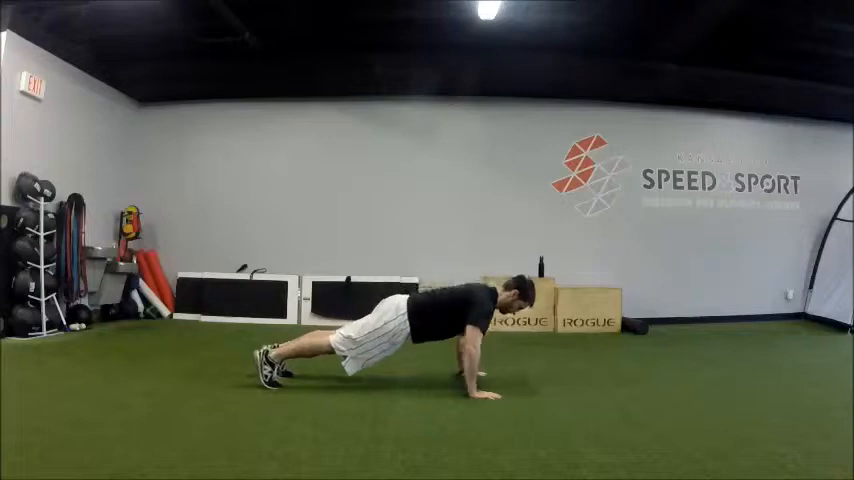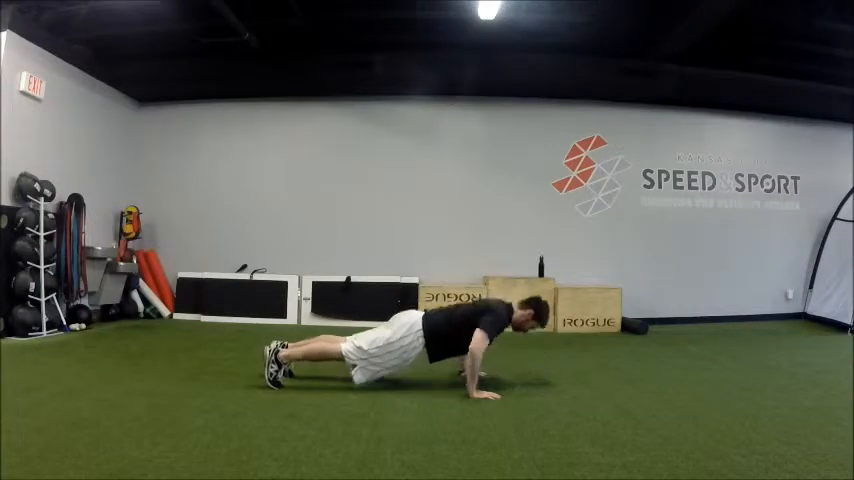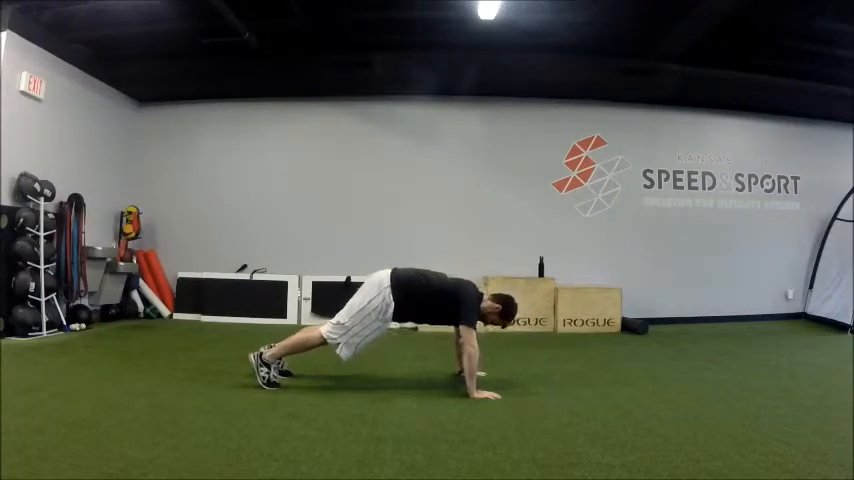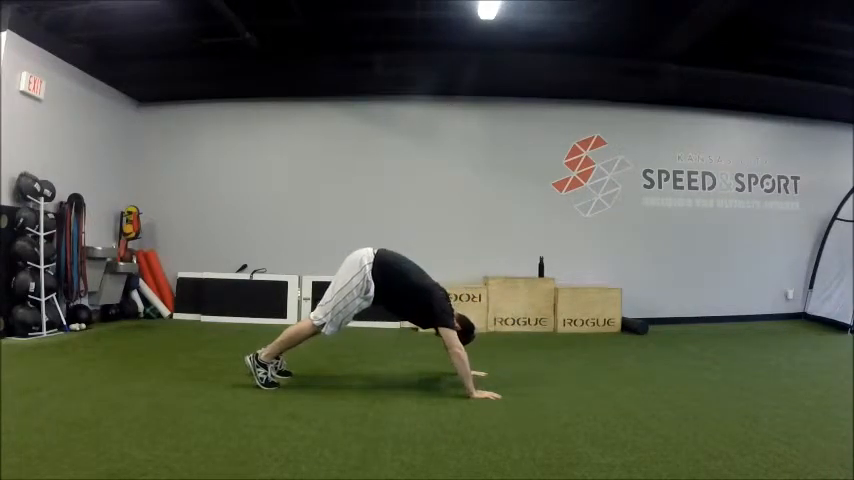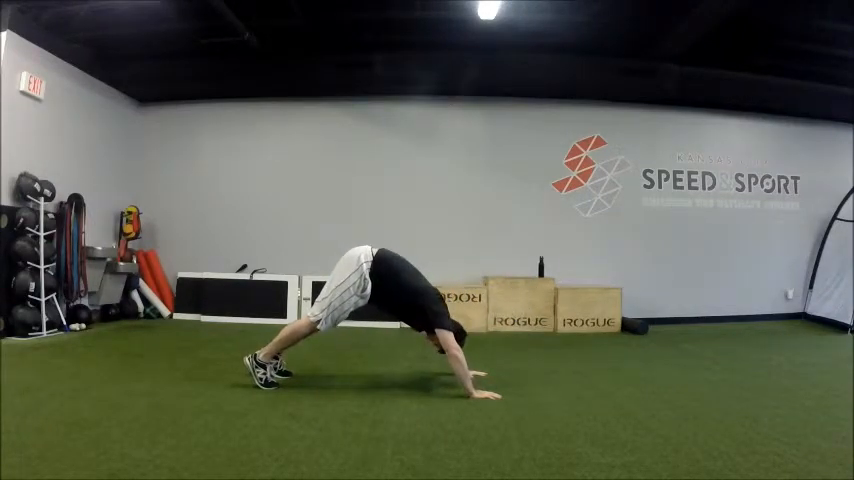
dt=1s
person 1, frame 1
left shoulder: (481, 295)
right shoulder: (484, 301)
left elbow: (463, 336)
right elbow: (473, 347)
left wrist: (463, 368)
right wrist: (473, 390)
left hip: (401, 310)
right hip: (401, 319)
left knee: (337, 339)
right knee: (336, 345)
left ankle: (278, 350)
right ankle: (273, 356)
person 1, frame 2
left shoulder: (497, 309)
right shoulder: (500, 315)
right elbow: (475, 348)
left wrist: (467, 367)
right wrist: (473, 389)
left hip: (415, 323)
right hip: (416, 335)
left knee: (347, 345)
right knee: (347, 352)
left ankle: (284, 348)
right ankle: (283, 356)
person 1, frame 3
left shoulder: (465, 296)
right shoulder: (470, 299)
left elbow: (460, 339)
right elbow: (470, 345)
left wrist: (463, 369)
right wrist: (473, 390)
left hip: (388, 290)
right hip: (386, 294)
left knee: (331, 330)
right knee: (330, 334)
left ankle: (274, 352)
right ankle: (268, 358)
person 1, frame 4
left shoulder: (435, 304)
right shoulder: (439, 305)
left elbow: (451, 348)
right elbow: (455, 348)
left wrist: (465, 370)
right wrist: (472, 391)
left hip: (369, 268)
right hip: (366, 270)
left knee: (321, 321)
right knee: (320, 321)
left ankle: (272, 356)
right ankle: (263, 358)
person 1, frame 5
left shoulder: (430, 306)
right shoulder: (434, 308)
left elbow: (451, 351)
right elbow: (453, 350)
left wrist: (462, 370)
right wrist: (472, 391)
left hip: (366, 264)
right hip: (364, 268)
left knee: (319, 320)
right knee: (317, 319)
left ankle: (272, 357)
right ankle: (261, 358)
